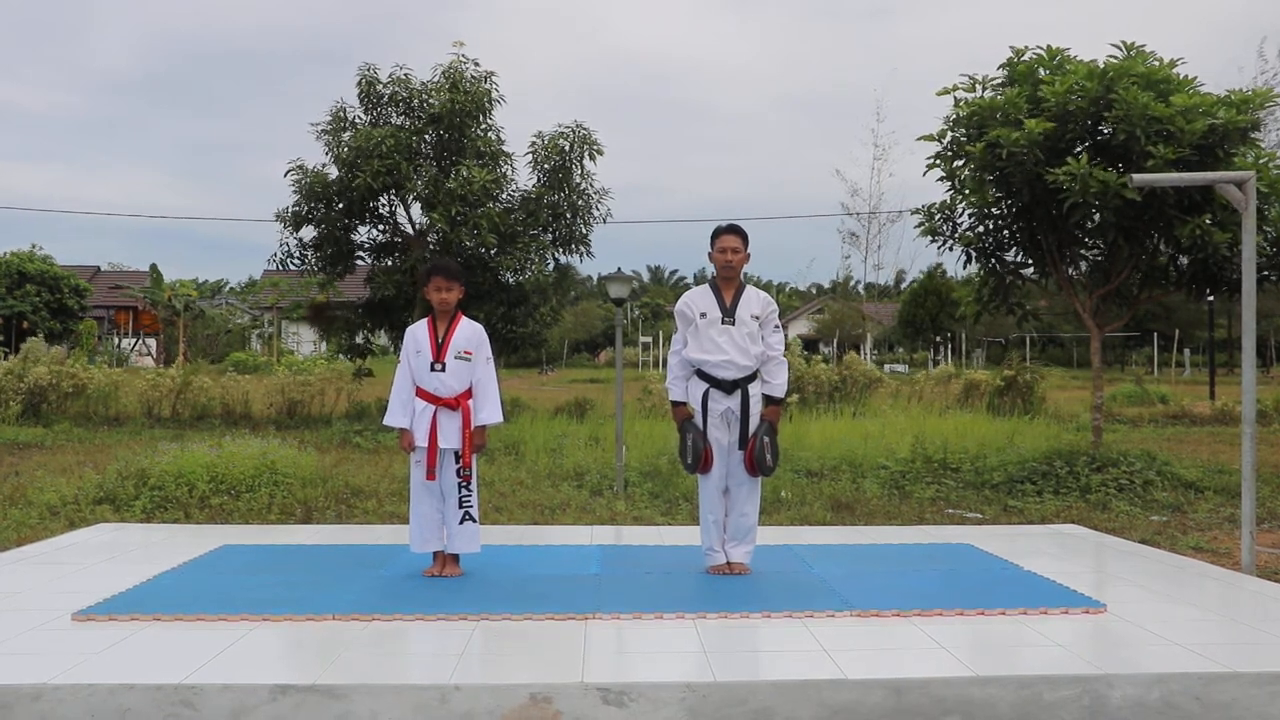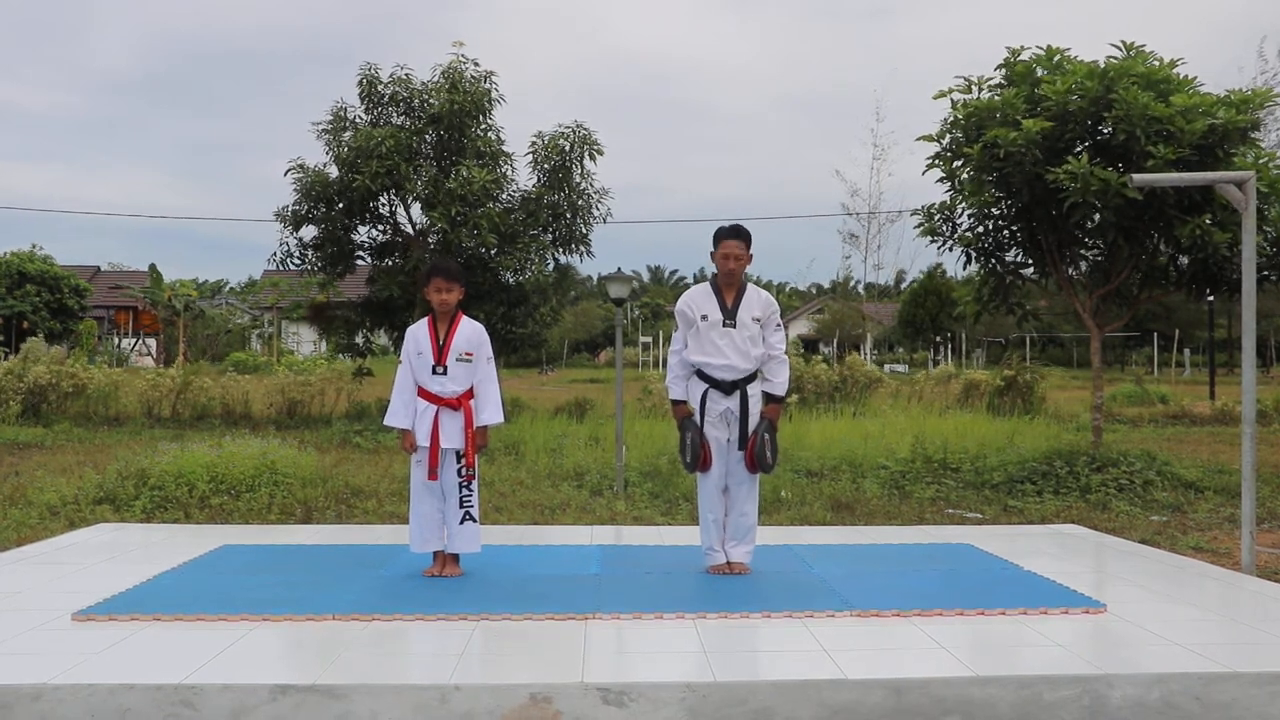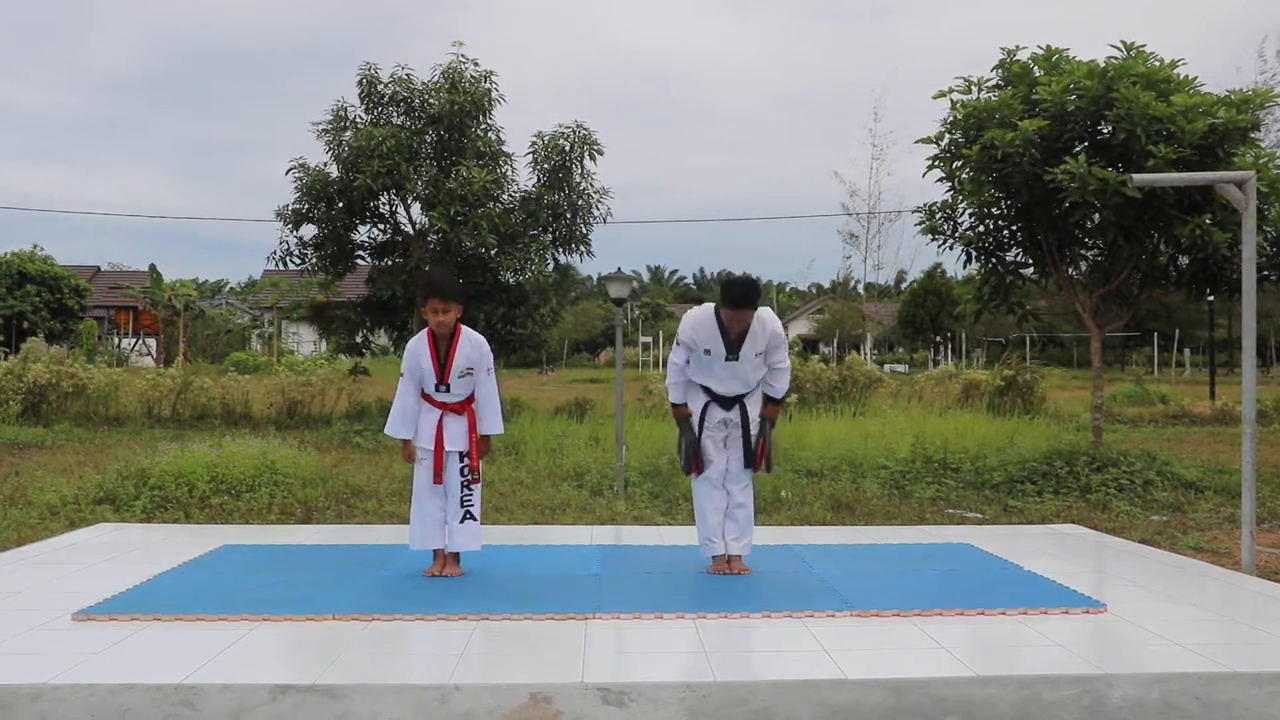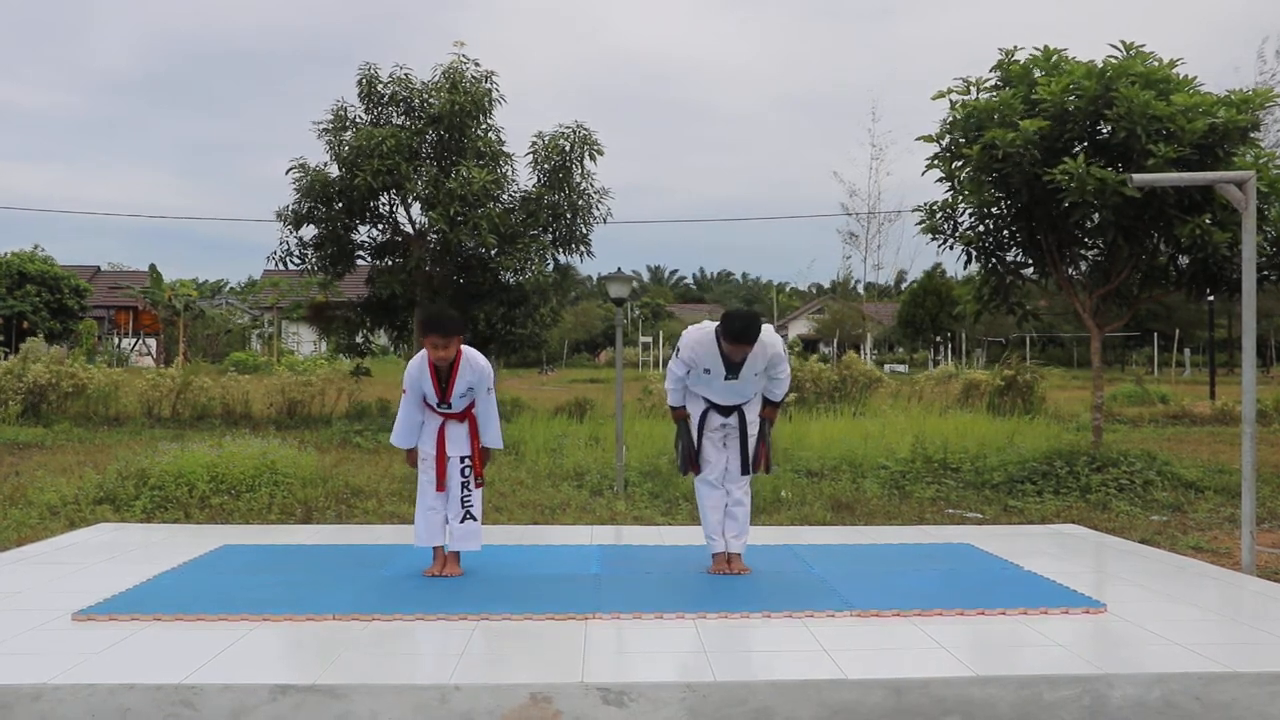
dt=0.3s
person 1, frame 1
left shoulder: (763, 303)
right shoulder: (691, 301)
left elbow: (775, 356)
right elbow: (678, 355)
left wrist: (774, 402)
right wrist: (677, 402)
left hip: (748, 397)
right hip: (707, 397)
left knee: (745, 478)
right knee: (712, 478)
left ankle: (739, 555)
right ankle: (716, 555)
person 1, frame 2
left shoulder: (764, 302)
right shoulder: (691, 300)
left elbow: (776, 354)
right elbow: (678, 354)
left wrist: (775, 401)
right wrist: (678, 401)
left hip: (748, 397)
right hip: (705, 396)
left knee: (743, 479)
right knee: (711, 478)
left ankle: (738, 555)
right ankle: (715, 556)
person 1, frame 3
left shoulder: (770, 325)
right shoulder: (694, 322)
left elbow: (779, 366)
right elbow: (678, 365)
left wrist: (773, 403)
right wrist: (678, 405)
left hip: (746, 405)
right hip: (705, 404)
left knee: (740, 478)
right knee: (709, 476)
left ankle: (736, 551)
right ankle: (717, 551)
person 1, frame 4
left shoulder: (771, 343)
right shoulder: (694, 340)
left elbow: (780, 375)
right elbow: (676, 374)
left wrist: (771, 405)
right wrist: (677, 407)
left hip: (746, 410)
right hip: (704, 409)
left knee: (739, 479)
right knee: (710, 476)
left ankle: (735, 553)
right ankle: (718, 554)
person 2, frame 1
left shoulder: (474, 332)
right shoulder: (414, 334)
left elbow: (484, 381)
right elbow: (404, 382)
left wrist: (481, 427)
right wrist: (403, 428)
left hip: (459, 423)
right hip: (425, 422)
left knee: (460, 489)
right knee: (426, 489)
left ankle: (454, 557)
right ankle: (437, 556)
person 2, frame 2
left shoulder: (475, 332)
right shoulder: (415, 333)
left elbow: (486, 381)
right elbow: (405, 383)
left wrist: (483, 428)
right wrist: (405, 429)
left hip: (461, 422)
right hip: (426, 422)
left knee: (461, 490)
right knee: (426, 490)
left ankle: (454, 558)
right ankle: (437, 557)
person 2, frame 3
left shoulder: (477, 345)
right shoulder: (415, 347)
left elbow: (487, 392)
right elbow: (407, 394)
left wrist: (485, 435)
right wrist: (406, 439)
left hip: (465, 426)
right hip: (430, 425)
left knee: (463, 491)
right knee: (428, 491)
left ankle: (455, 556)
right ankle: (438, 556)
person 2, frame 4
left shoulder: (479, 366)
right shoulder: (416, 368)
left elbow: (487, 409)
right elbow: (410, 409)
left wrist: (485, 446)
right wrist: (409, 447)
left hip: (465, 430)
right hip: (432, 430)
left knee: (463, 491)
right knee: (430, 491)
left ankle: (454, 557)
right ankle: (438, 556)
